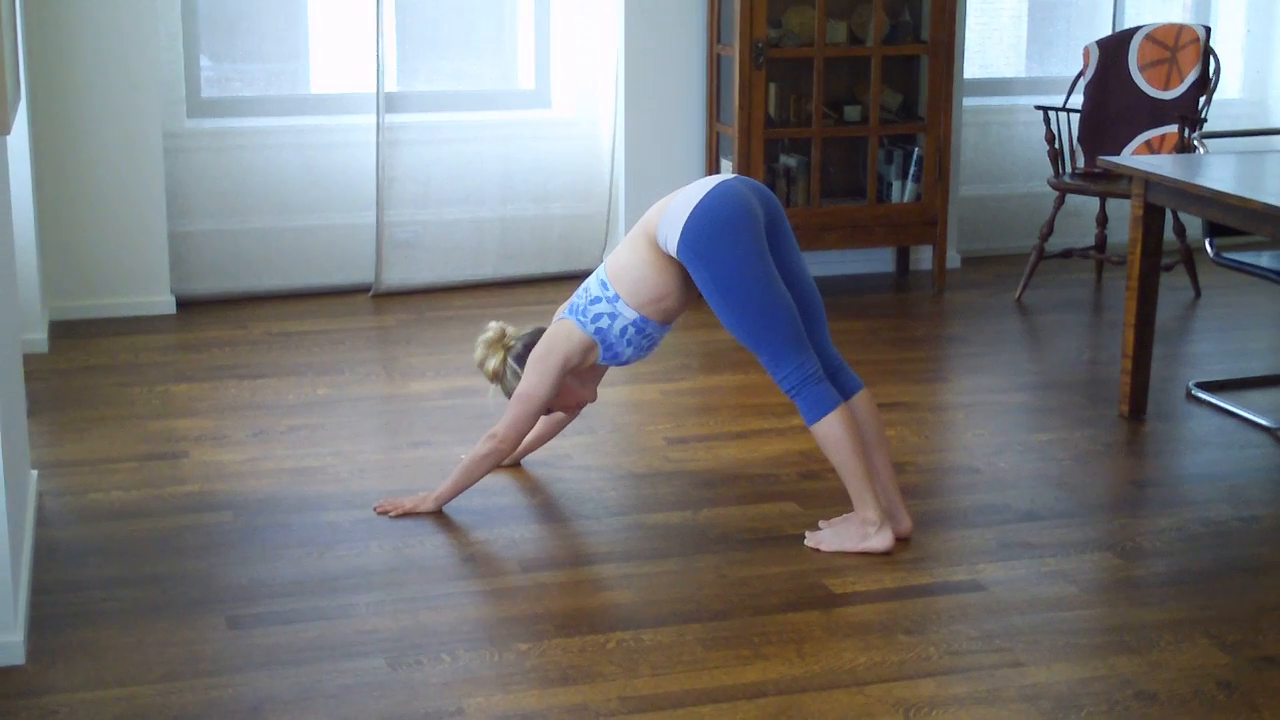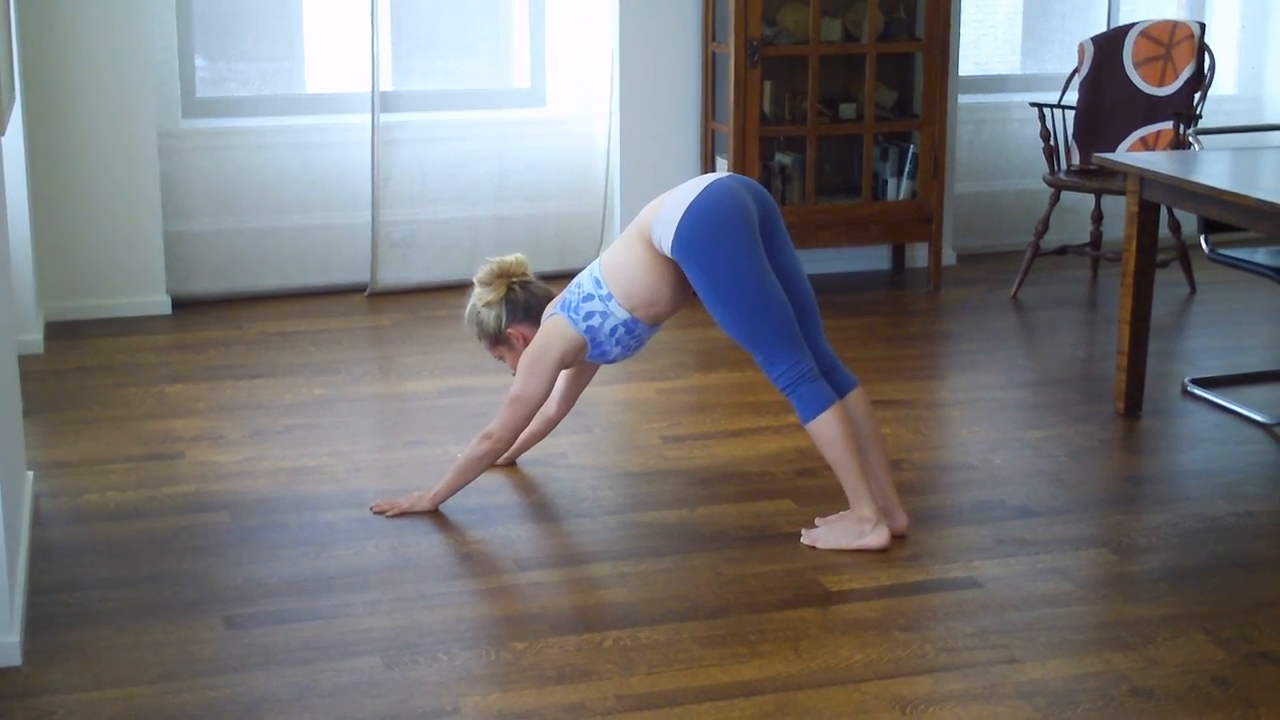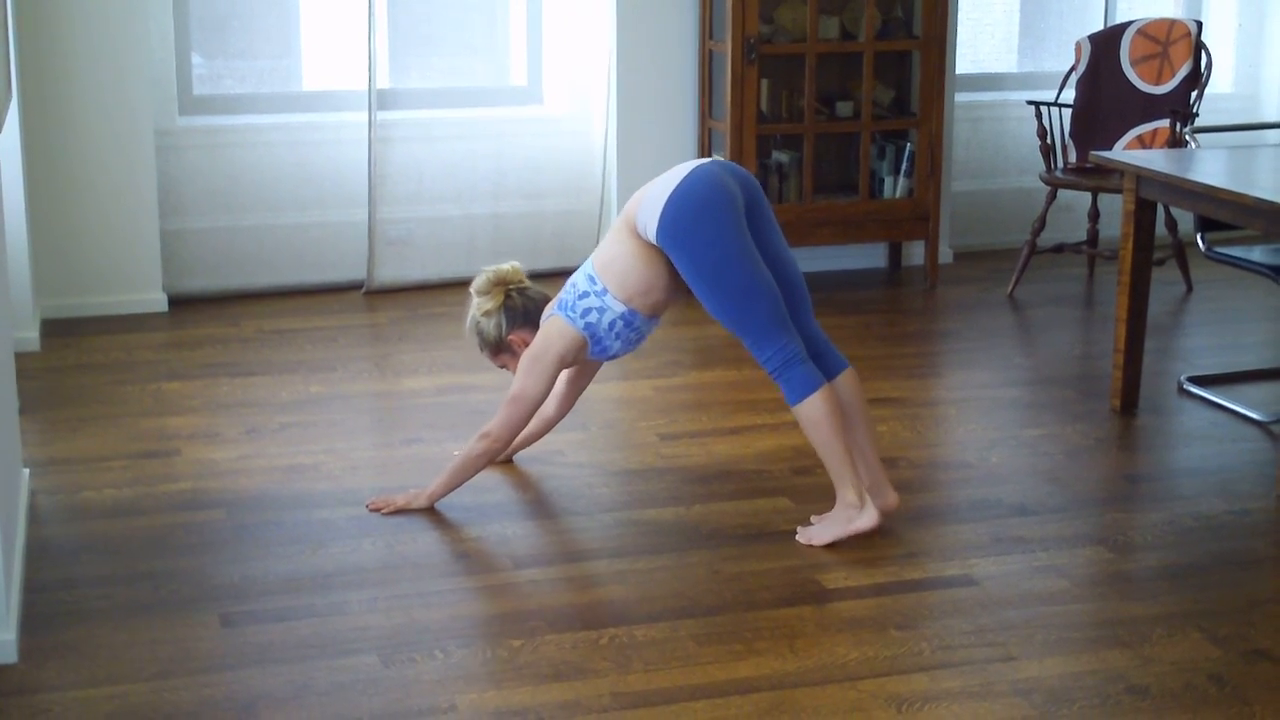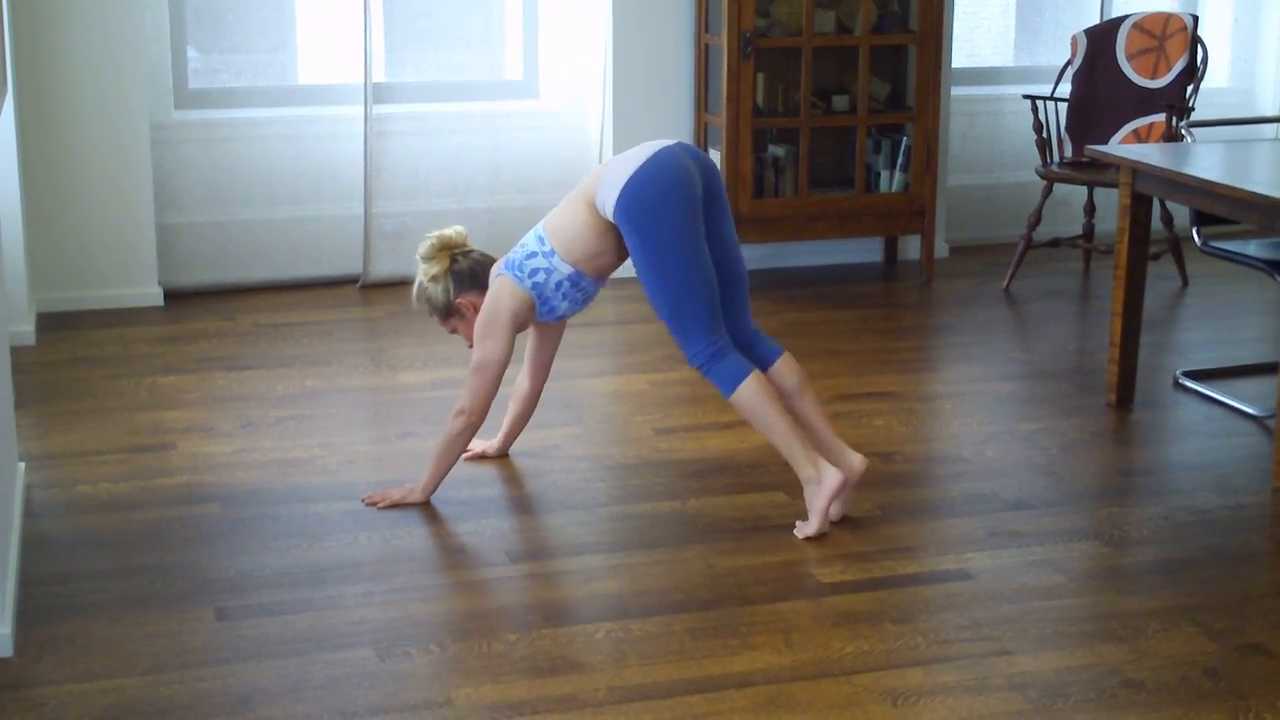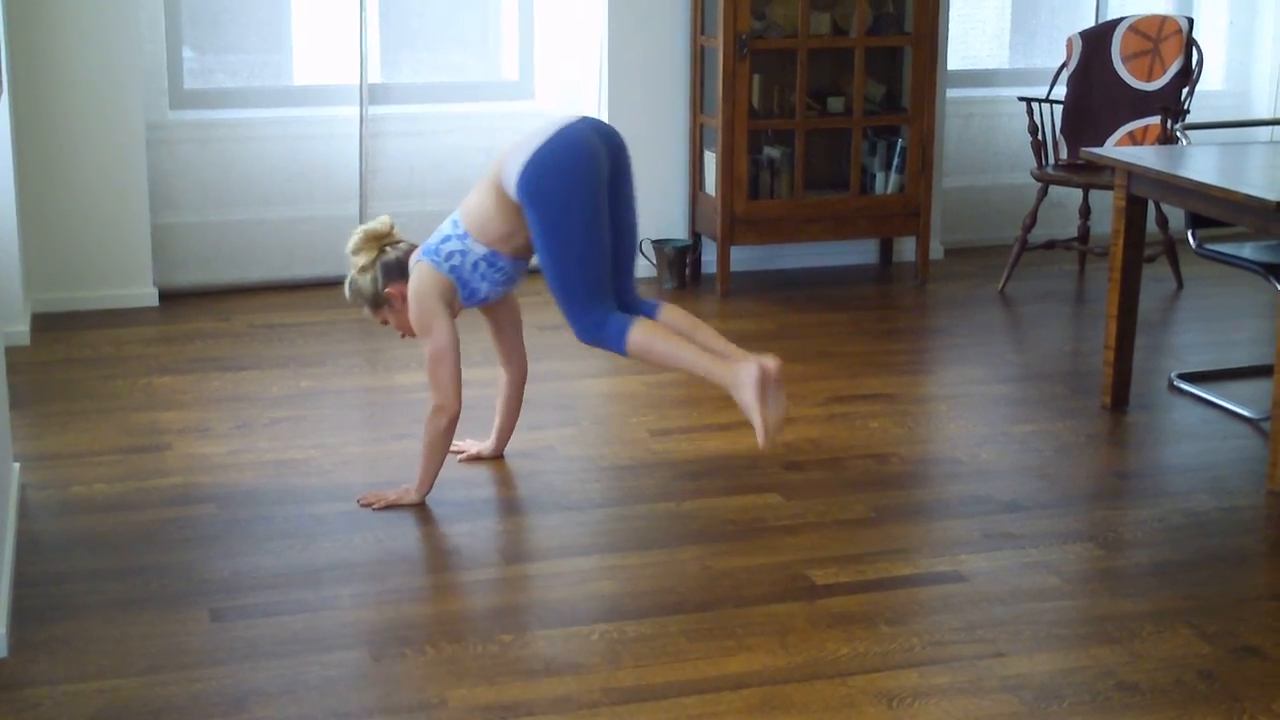
dt=1s
person 1, frame 1
left shoulder: (558, 346)
right shoulder: (587, 337)
left elbow: (500, 438)
left wrist: (433, 499)
right wrist: (519, 453)
left hip: (709, 226)
right hip: (735, 201)
left knee: (800, 375)
right knee: (822, 362)
left ankle: (872, 523)
right ankle: (891, 509)
person 1, frame 2
left shoulder: (552, 338)
right shoulder: (578, 324)
left elbow: (495, 434)
right elbow: (557, 406)
left wrist: (429, 498)
right wrist: (512, 454)
left hip: (703, 225)
right hip: (729, 198)
left knee: (794, 373)
right knee: (816, 359)
left ankle: (867, 520)
right ankle: (886, 506)
person 1, frame 3
left shoulder: (553, 337)
right shoulder: (581, 322)
left elbow: (493, 435)
right elbow: (560, 401)
left wrist: (426, 496)
right wrist: (510, 449)
left hip: (688, 210)
right hip: (716, 183)
left knee: (783, 355)
right knee: (806, 341)
left ankle: (853, 503)
right ankle: (874, 488)
person 1, frame 4
left shoulder: (501, 300)
right shoulder: (533, 287)
left elbow: (468, 412)
right elbow: (534, 379)
left wrist: (423, 489)
right wrist: (501, 444)
left hip: (647, 189)
right hip: (679, 165)
left knee: (710, 351)
right knee: (740, 336)
left ankle: (817, 475)
right ankle: (839, 456)
person 1, frame 5
left shoulder: (425, 286)
right shoulder: (471, 272)
left elbow: (446, 405)
right elbow: (515, 365)
left wrist: (419, 489)
right wrist: (496, 444)
left hip: (549, 168)
right hip: (588, 139)
left knee: (596, 322)
right knee: (626, 307)
left ankle: (738, 377)
right ankle: (746, 363)
